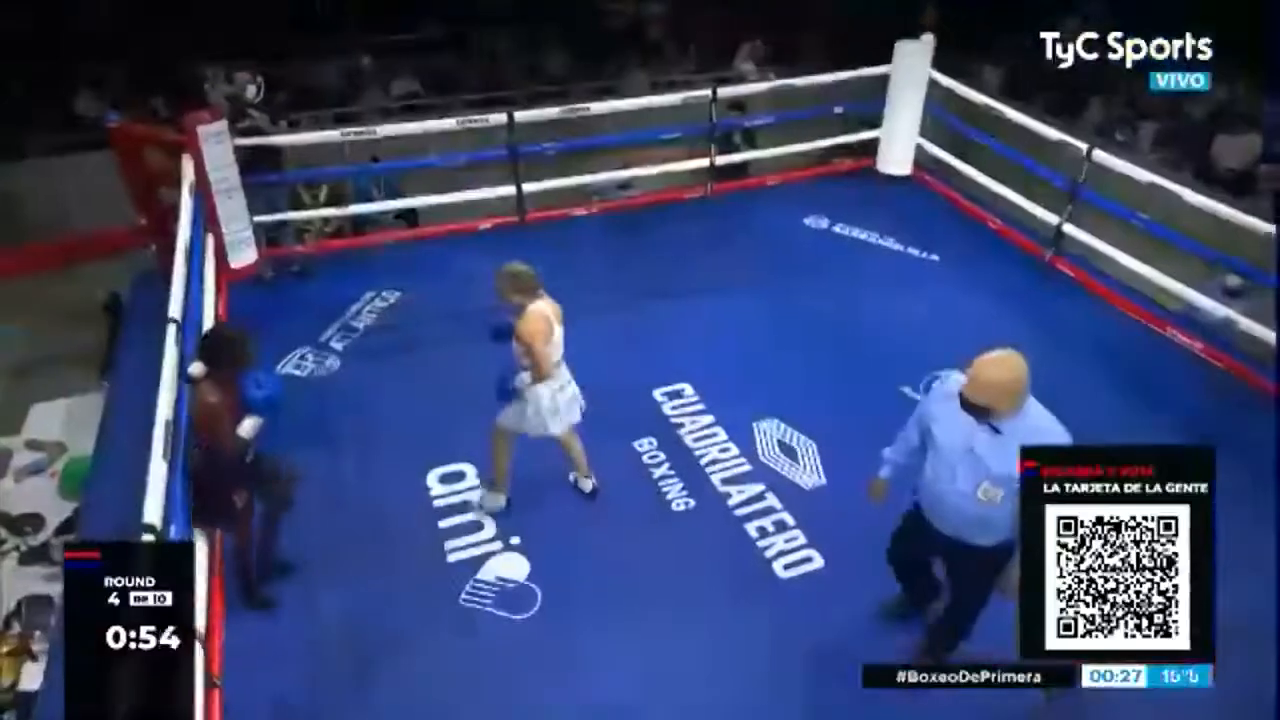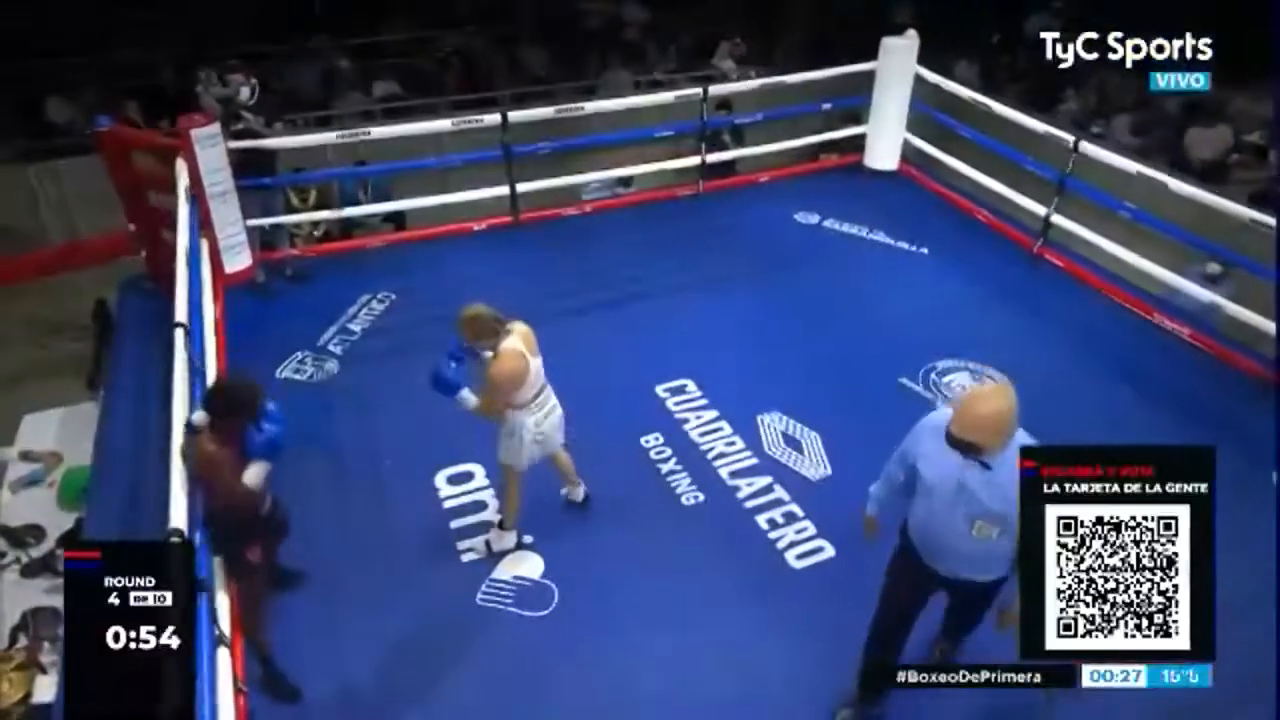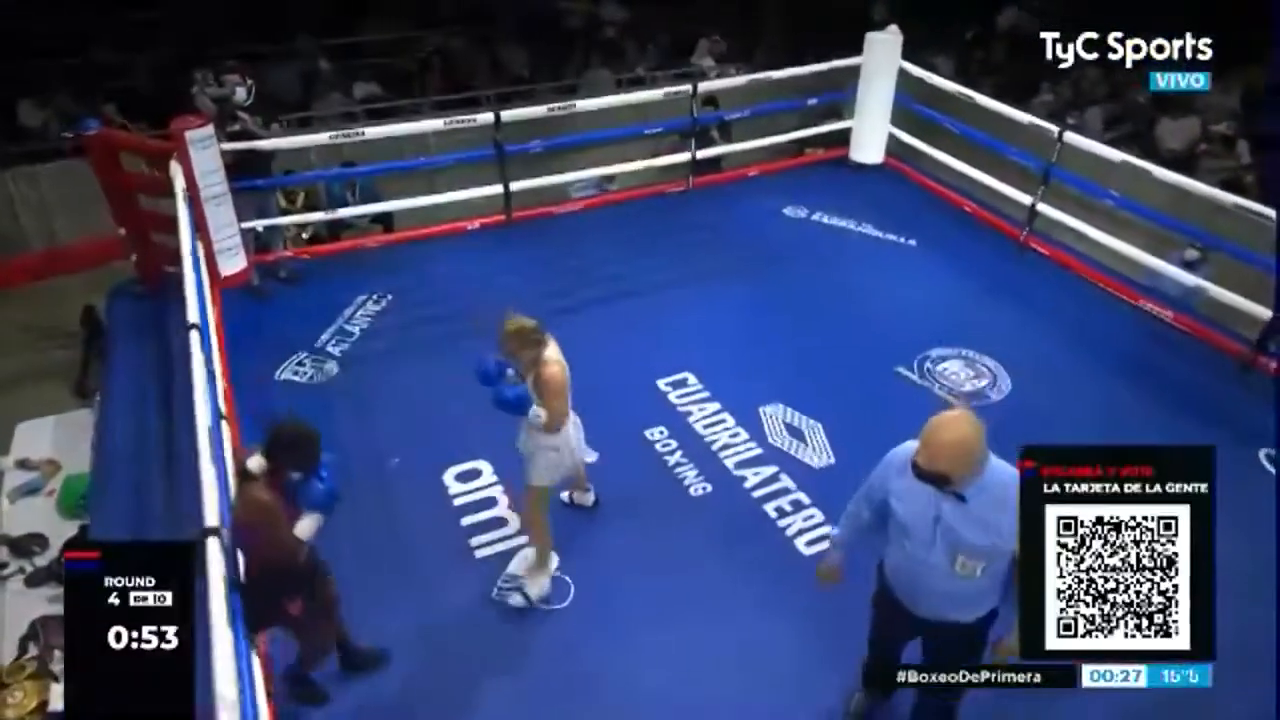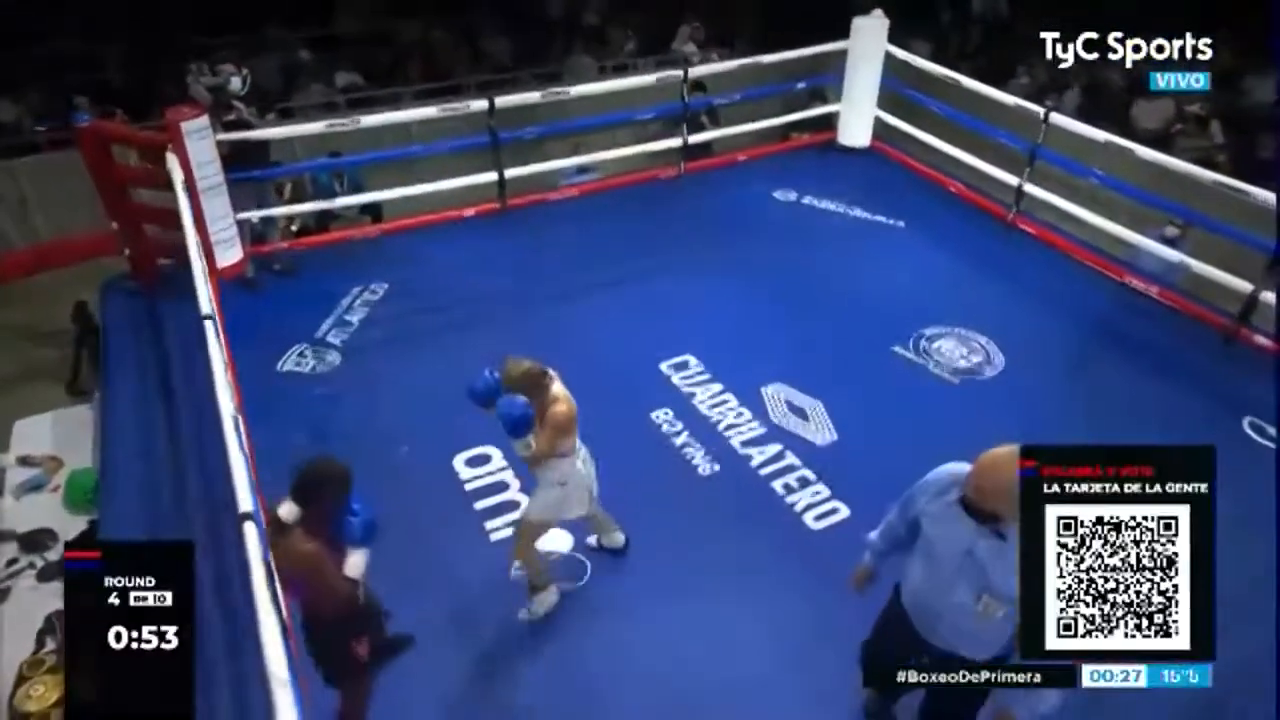
dt=0.5s
person 1, frame 1
left shoulder: (1049, 442)
right shoulder: (947, 390)
right elbow: (915, 432)
right wrist: (887, 470)
left hip: (983, 546)
right hip: (928, 515)
left knee: (964, 603)
right knee: (902, 557)
left ankle: (937, 648)
right ankle: (922, 593)
person 1, frame 2
right shoulder: (933, 426)
right elbow: (900, 469)
right wrist: (875, 507)
left hip: (980, 576)
right hip: (917, 549)
left knee: (966, 616)
right knee: (888, 624)
left ankle: (949, 639)
person 1, frame 3
left shoulder: (1015, 500)
right shoulder: (901, 461)
right elbow: (866, 506)
left wrist: (1017, 632)
right wrist: (837, 549)
left hip: (961, 623)
right hip: (896, 592)
right knee: (881, 648)
right ankle: (876, 689)
person 1, frame 4
right shoulder: (946, 481)
right elbow: (903, 520)
right wrist: (873, 557)
left hip: (972, 657)
right hip: (909, 609)
right knee: (876, 660)
right ankle: (882, 694)
person 2, frame 1
left shoulder: (222, 382)
right shoulder: (210, 401)
right elbow: (226, 452)
right wrist: (254, 419)
left hip: (243, 458)
right hip: (223, 473)
left knee: (281, 492)
right knee: (244, 533)
left ankle: (266, 558)
right ankle: (251, 587)
person 2, frame 2
left shoulder: (226, 427)
right shoulder: (209, 452)
right elbow: (233, 502)
left wrist: (265, 429)
right wrist: (261, 461)
left hip: (257, 507)
right hip: (238, 527)
left knee: (277, 530)
right knee: (253, 597)
left ankle: (271, 571)
right ankle: (268, 667)
person 2, frame 3
left shoulder: (264, 468)
right shoulder: (261, 502)
right elbow: (286, 555)
left wrist: (304, 486)
right wrist: (315, 513)
left hip: (295, 563)
right hip: (276, 580)
left knee: (328, 599)
right knee: (319, 642)
left ankle: (349, 654)
right ankle: (299, 674)
person 2, frame 4
left shoulder: (290, 513)
right shoulder: (306, 551)
right elbow: (340, 602)
right hip: (338, 628)
left knee: (372, 623)
right knee: (357, 692)
left ankle: (375, 649)
person 3, frame 1
left shoulder: (527, 326)
right shoulder: (550, 304)
left elbow: (542, 371)
left wrist: (516, 384)
right wrist: (514, 335)
left hip: (540, 394)
right hip: (562, 383)
left knee: (501, 434)
right knee: (567, 432)
left ankle: (497, 494)
right ankle: (586, 480)
person 3, frame 2
left shoulder: (500, 369)
right shoulder: (519, 328)
left elbow: (491, 411)
left wrist: (459, 392)
right wrist: (480, 355)
left hip: (524, 423)
right hip: (547, 406)
left knee: (511, 479)
right knee: (555, 451)
left ankle: (506, 534)
right ankle: (576, 489)
person 3, frame 3
left shoulder: (550, 373)
right shoulder: (542, 344)
left elbow: (555, 422)
right elbow: (525, 377)
left wrist: (527, 409)
right wrist: (505, 374)
left hip: (553, 439)
right hip: (544, 431)
left knee: (534, 507)
right knee: (570, 464)
left ankle: (541, 573)
right ankle: (584, 494)
person 3, frame 4
left shoulder: (559, 412)
right shoulder: (543, 378)
left elbow: (537, 458)
right elbow: (507, 402)
left wrist: (519, 435)
right wrist: (494, 402)
left hip: (561, 475)
right hip: (572, 465)
left knee: (522, 540)
right knee: (583, 509)
left ankle: (544, 590)
right ankle: (614, 538)
person 4, frame 1
left shoulder: (268, 106)
right shoulder: (233, 112)
left wrist: (266, 126)
left hip: (274, 171)
right hip: (250, 175)
right knee: (257, 224)
left ankle: (293, 263)
right ankle: (264, 269)
person 4, frame 2
left shoulder: (265, 107)
right shoulder: (226, 113)
left wrist: (259, 128)
left hip: (269, 176)
right hip: (244, 180)
left knee: (278, 222)
right knee: (251, 227)
left ankle: (287, 266)
right ankle: (257, 273)
person 4, frame 3
right shoulder: (222, 114)
left elbow: (276, 137)
left wrist: (253, 128)
left hip: (264, 178)
right hip: (239, 183)
left knee: (273, 225)
right knee: (245, 231)
left ankle: (279, 267)
right ankle: (252, 277)
person 4, frame 4
right shoulder: (217, 105)
left wrist: (248, 118)
left hip: (261, 168)
right hip: (235, 173)
left knee: (269, 215)
right knee: (242, 220)
left ankle: (275, 259)
right ankle: (247, 269)
